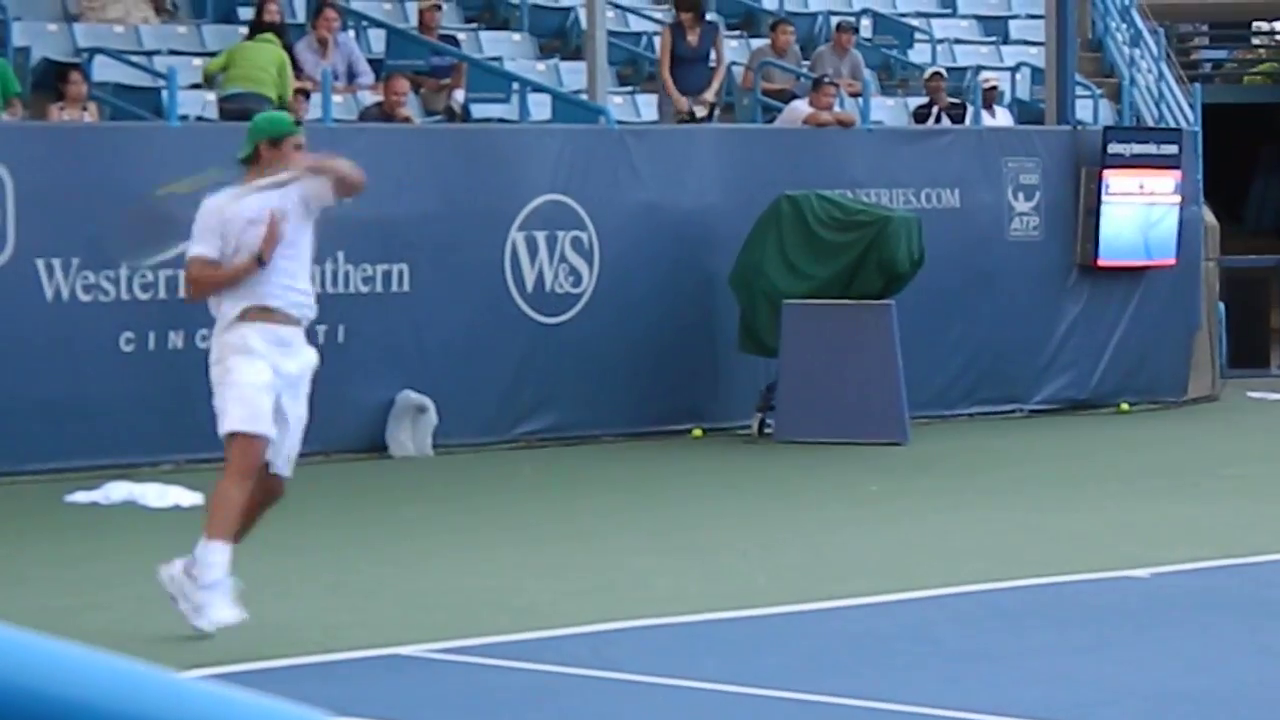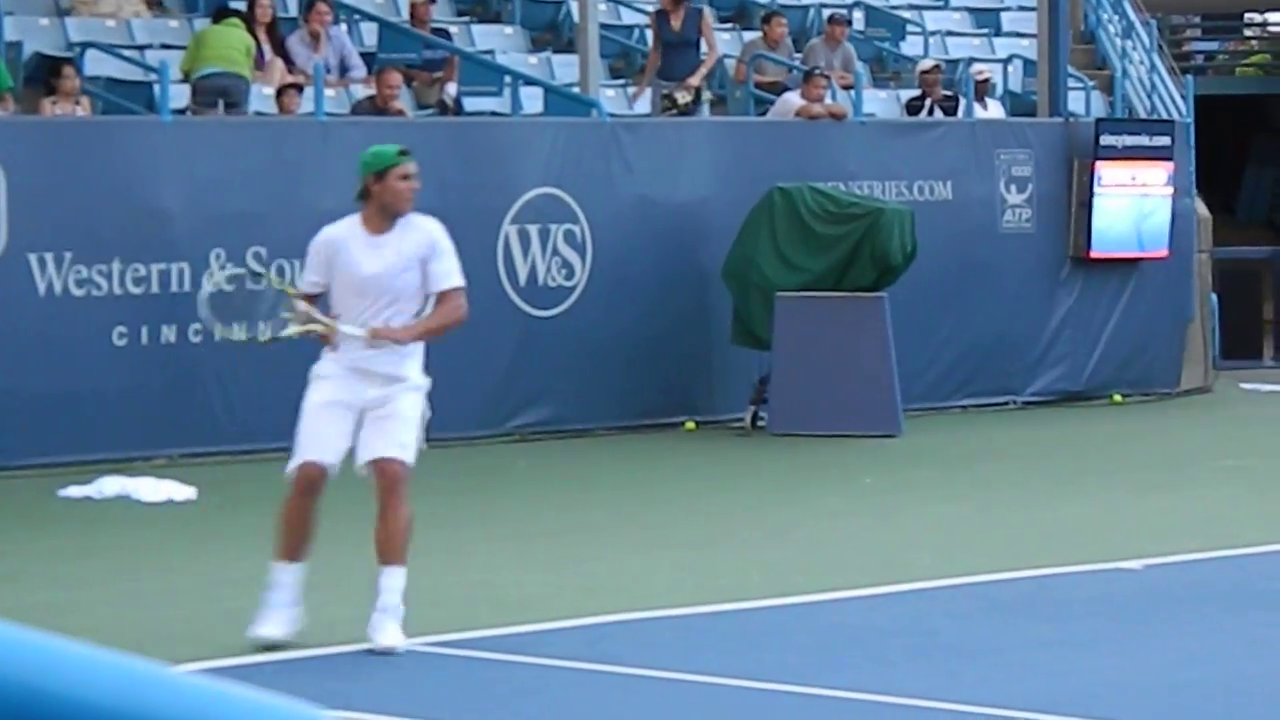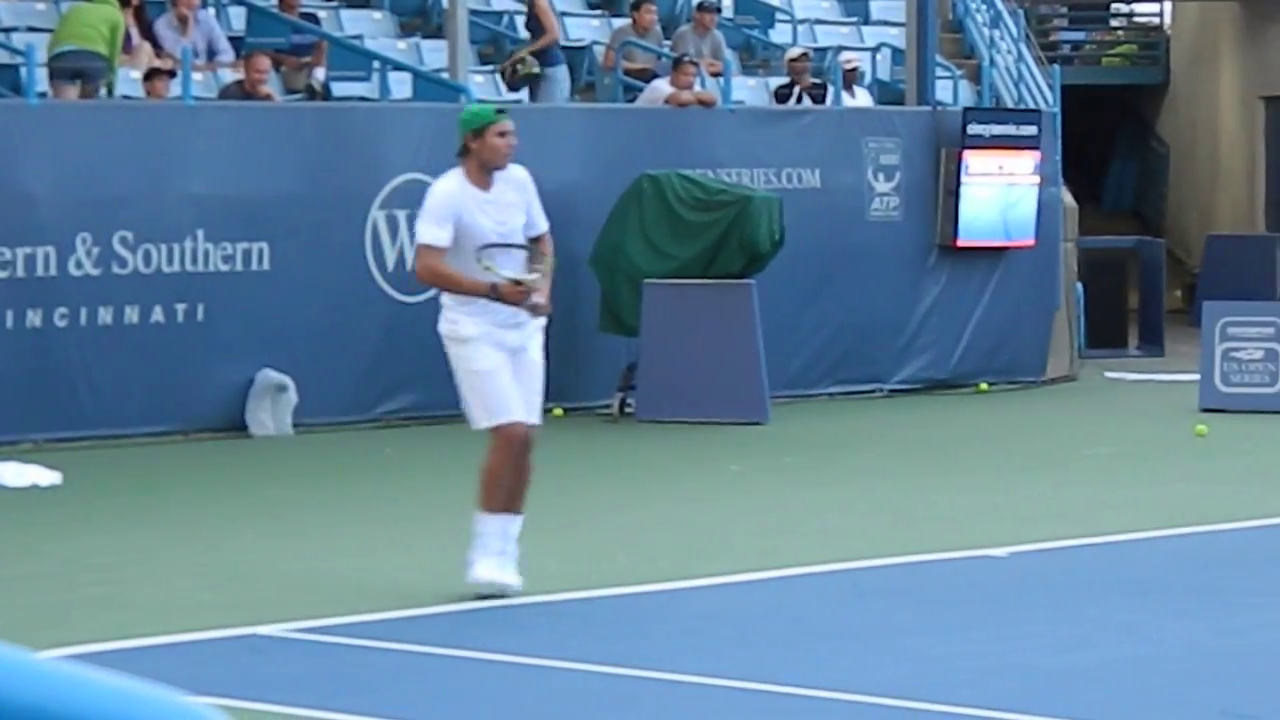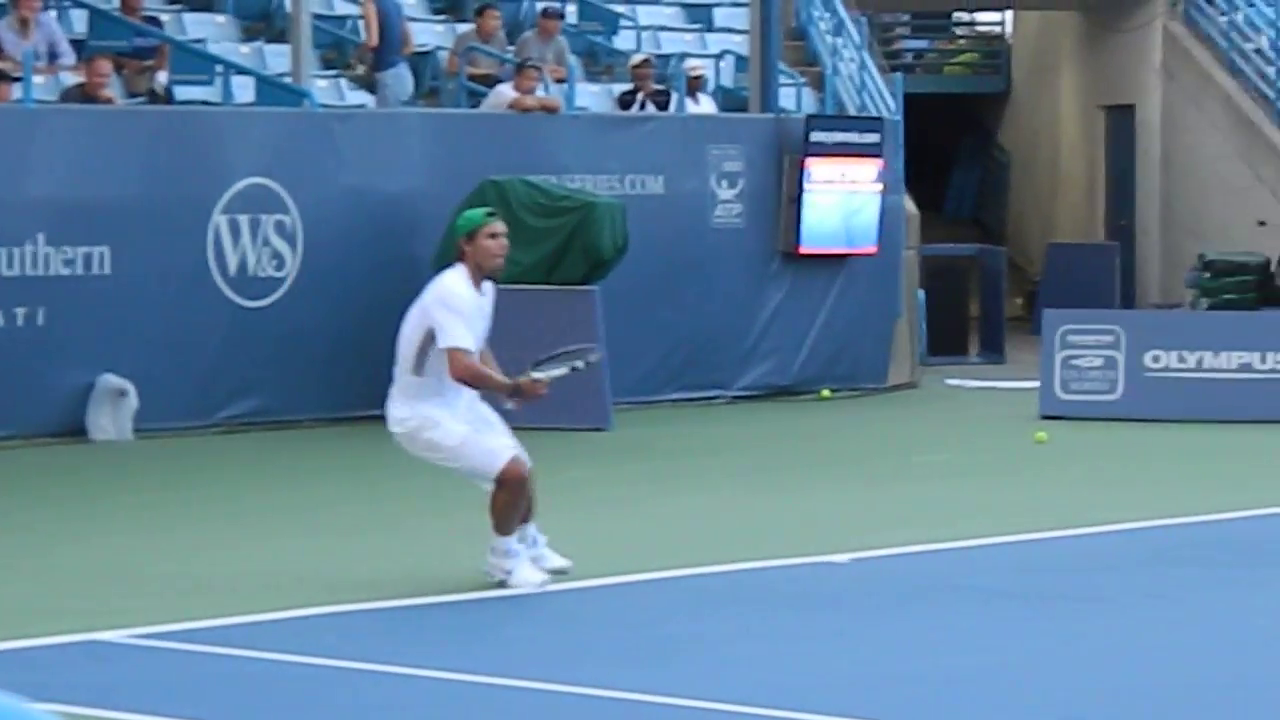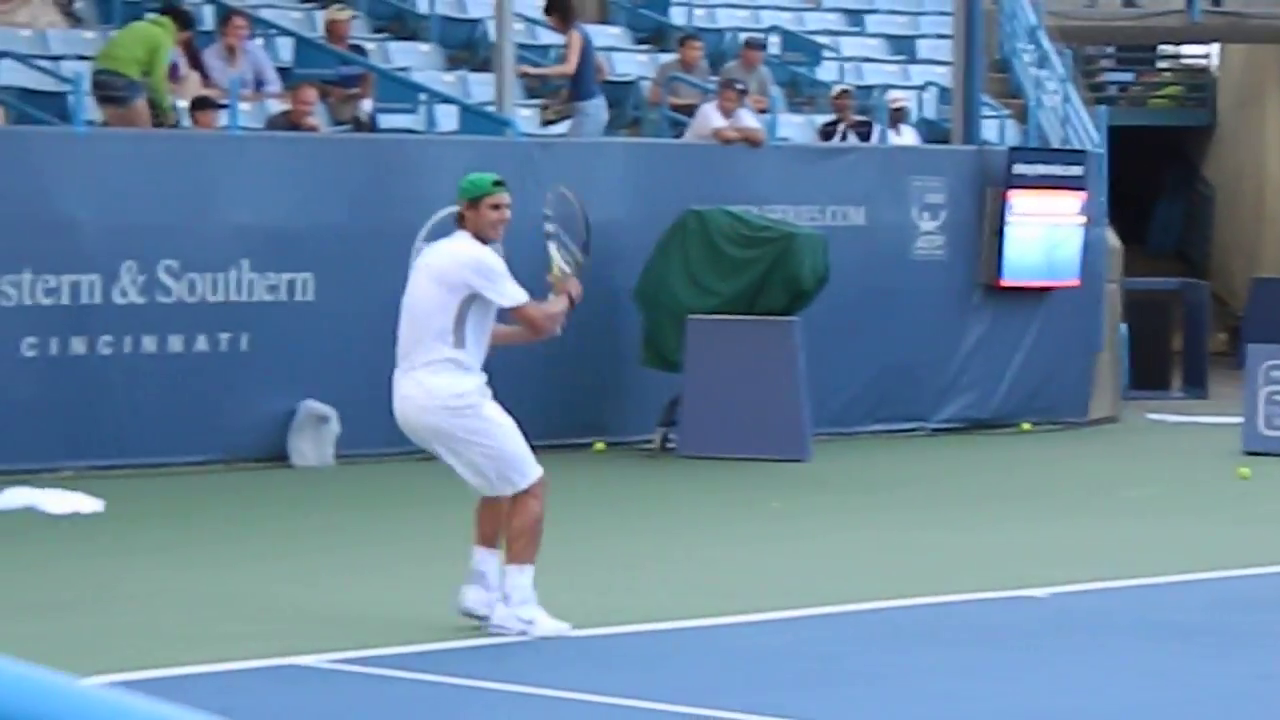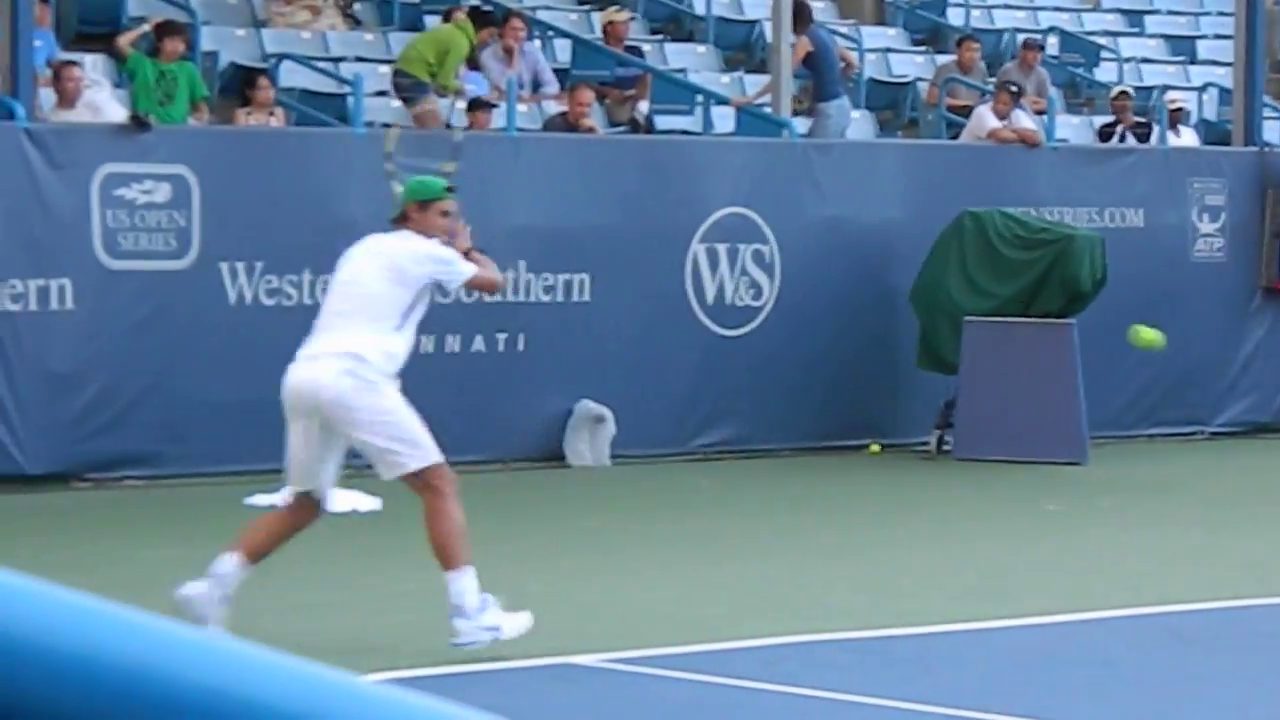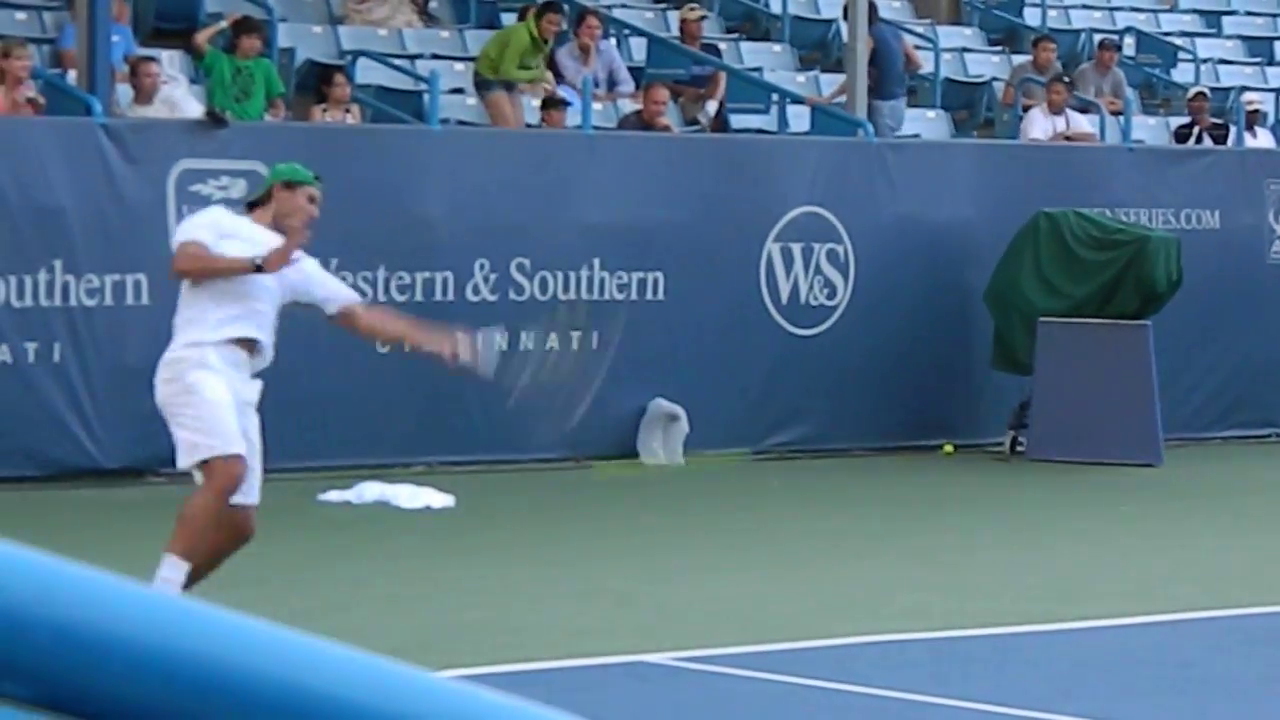
dt=0.5s
person 1, frame 1
left shoulder: (309, 189)
right shoulder: (218, 207)
left elbow: (353, 181)
right elbow: (197, 286)
left wrist: (313, 164)
right wrist: (251, 261)
left hip: (295, 353)
right hip: (246, 345)
left knee: (269, 484)
right knee: (247, 454)
left ankle: (189, 570)
right ankle: (209, 581)
person 1, frame 2
left shoulder: (429, 233)
right shoulder: (331, 239)
left elbow: (455, 308)
right elbow: (303, 304)
left wrist: (408, 332)
left hip: (398, 381)
right hip: (339, 375)
left knee: (391, 477)
right knee: (308, 476)
left ankle: (387, 610)
right ankle: (281, 600)
person 1, frame 3
left shoulder: (520, 181)
right shoulder: (445, 195)
left elbow: (541, 243)
right elbow: (425, 268)
left wrist: (541, 288)
right wrist: (493, 292)
left hip: (521, 326)
right hip: (469, 331)
left knee: (526, 436)
right knee: (510, 433)
left ankle: (501, 544)
right ankle: (485, 548)
person 1, frame 4
left shoulder: (484, 288)
right shoulder: (453, 292)
right elbow: (461, 368)
left wrist: (508, 384)
right wrist: (515, 387)
left hip: (455, 405)
right hip: (419, 416)
left knee: (519, 471)
right knee: (514, 472)
left ankle: (528, 542)
right ankle: (505, 556)
person 1, frame 5
left shoulder: (437, 256)
right shoulder: (475, 259)
right elbow: (539, 322)
left wrist: (520, 334)
right wrist: (566, 296)
left hip: (412, 399)
right hip: (452, 398)
left knee: (498, 487)
right knee: (529, 491)
left ankle: (485, 588)
right ankle: (519, 607)
person 1, frame 6
left shoulder: (363, 249)
right shoulder: (431, 254)
right elbow: (493, 282)
right wrist: (468, 251)
left hip: (303, 379)
right hip: (350, 379)
left knee: (303, 507)
right knee: (440, 486)
left ankle: (213, 590)
right ankle: (472, 613)
person 1, frame 7
left shoulder: (297, 264)
right shoulder: (215, 221)
left elbow: (362, 316)
right elbow: (185, 265)
left wrist: (435, 339)
right wrist: (256, 264)
left hip: (237, 389)
right hip: (194, 366)
left knee: (239, 527)
right knee: (226, 473)
left ankle: (164, 595)
right ankle: (162, 596)
